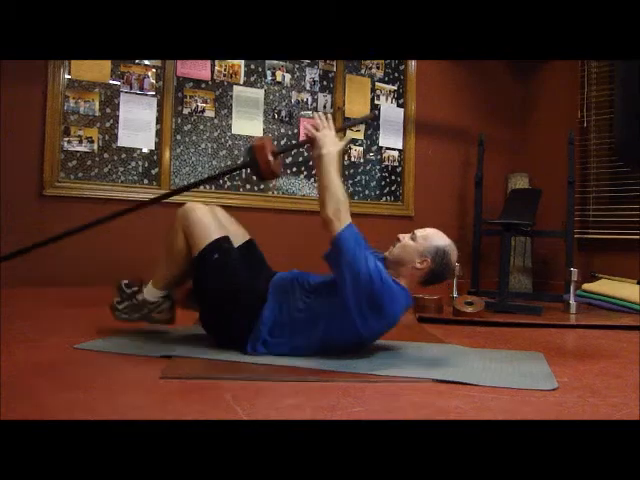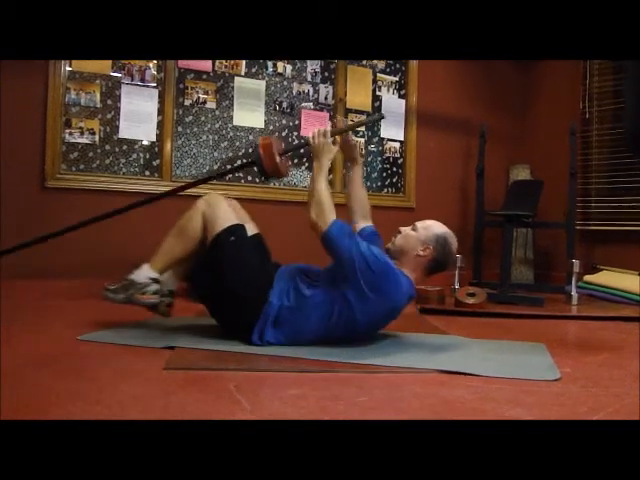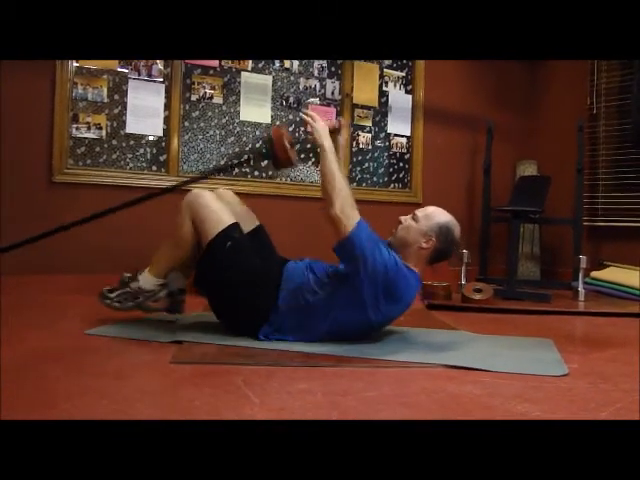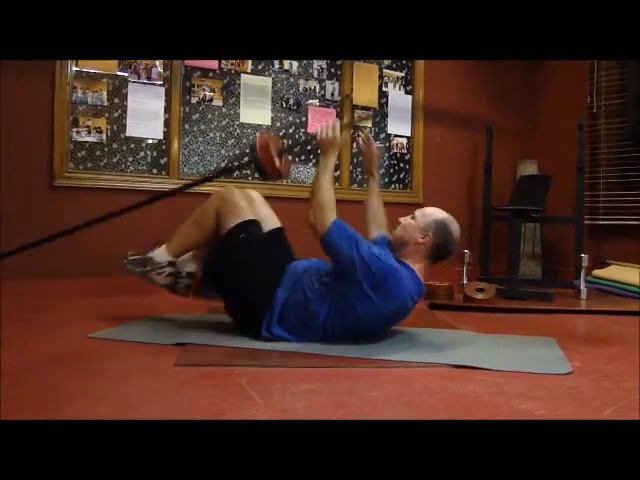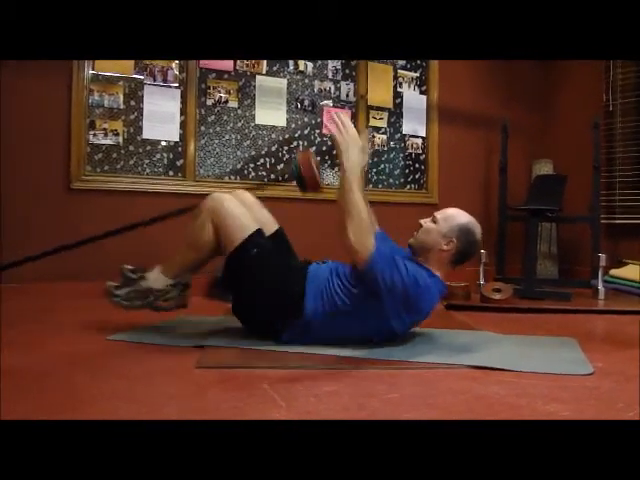
dt=1s
person 1, frame 1
left shoulder: (378, 291)
right shoulder: (384, 279)
left elbow: (333, 217)
right elbow: (344, 229)
left wrist: (327, 154)
right wrist: (327, 159)
left hip: (250, 323)
right hip: (268, 293)
left knee: (191, 214)
right knee: (213, 213)
left ankle: (152, 297)
right ankle: (160, 294)
person 1, frame 2
left shoulder: (383, 277)
right shoulder: (390, 281)
left elbow: (320, 219)
right elbow: (361, 224)
left wrist: (321, 162)
right wrist: (355, 165)
left hip: (258, 312)
right hip: (272, 294)
left knee: (211, 204)
right knee: (228, 211)
left ankle: (147, 279)
right ankle: (166, 283)
person 1, frame 3
left shoulder: (391, 277)
right shoulder: (393, 266)
left elbow: (339, 215)
right elbow: (347, 214)
left wrist: (325, 145)
right wrist: (338, 154)
left hip: (262, 310)
right hip: (278, 283)
left knee: (197, 202)
right knee: (221, 197)
left ankle: (148, 285)
right ankle: (159, 283)
person 1, frame 4
left shoulder: (385, 276)
right shoulder: (401, 278)
left elbow: (320, 222)
right elbow: (375, 235)
left wrist: (328, 158)
right wrist: (373, 172)
left hip: (269, 309)
right hip: (287, 287)
left knee: (228, 198)
right knee: (248, 198)
left ankle: (163, 261)
right ankle: (189, 265)
person 1, frame 5
left shoulder: (413, 287)
right shoulder: (418, 274)
left elbow: (357, 242)
right elbow: (370, 238)
left wrist: (350, 160)
right wrist: (354, 163)
left hip: (285, 310)
right hip: (300, 284)
left knee: (217, 205)
right knee: (240, 201)
left ankle: (160, 284)
right ankle: (167, 282)
